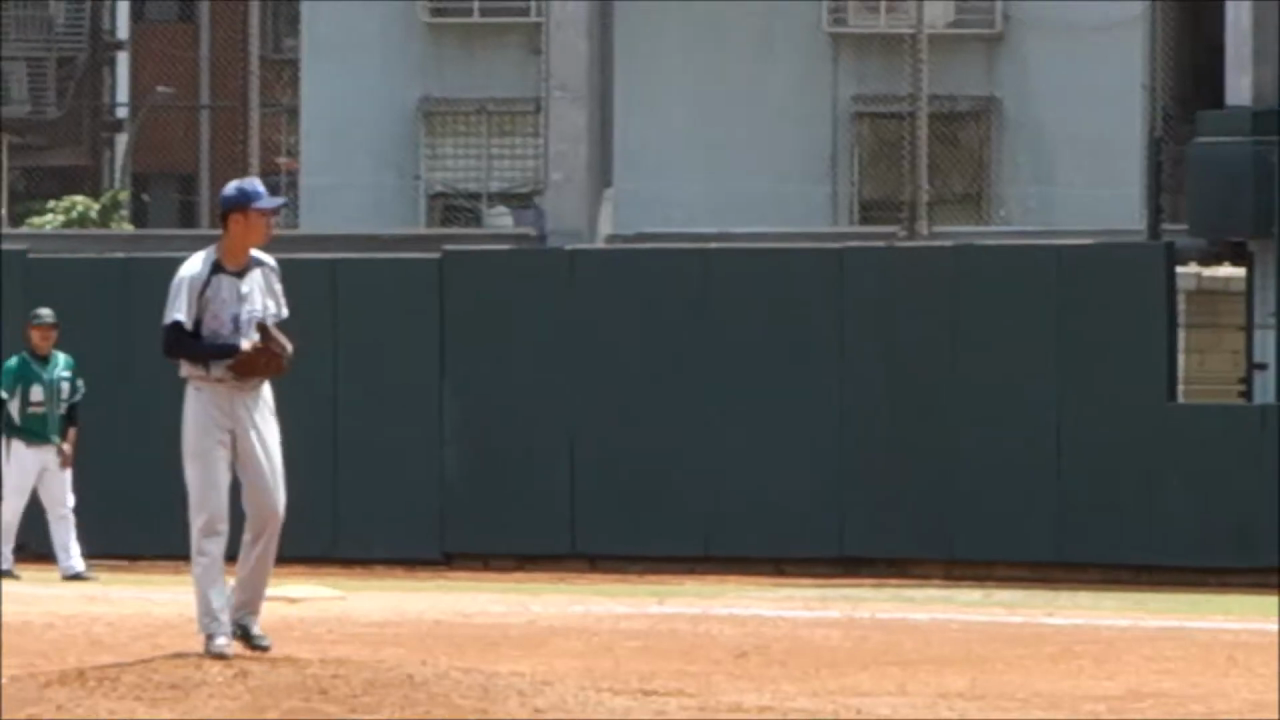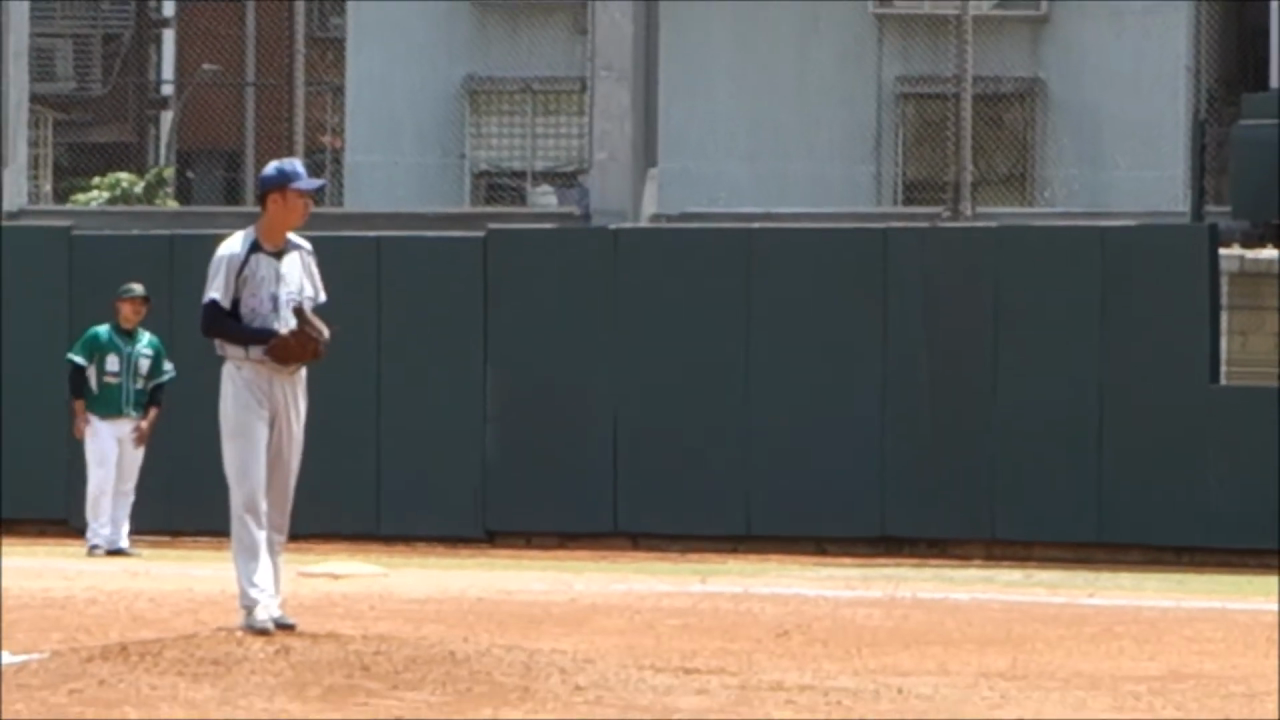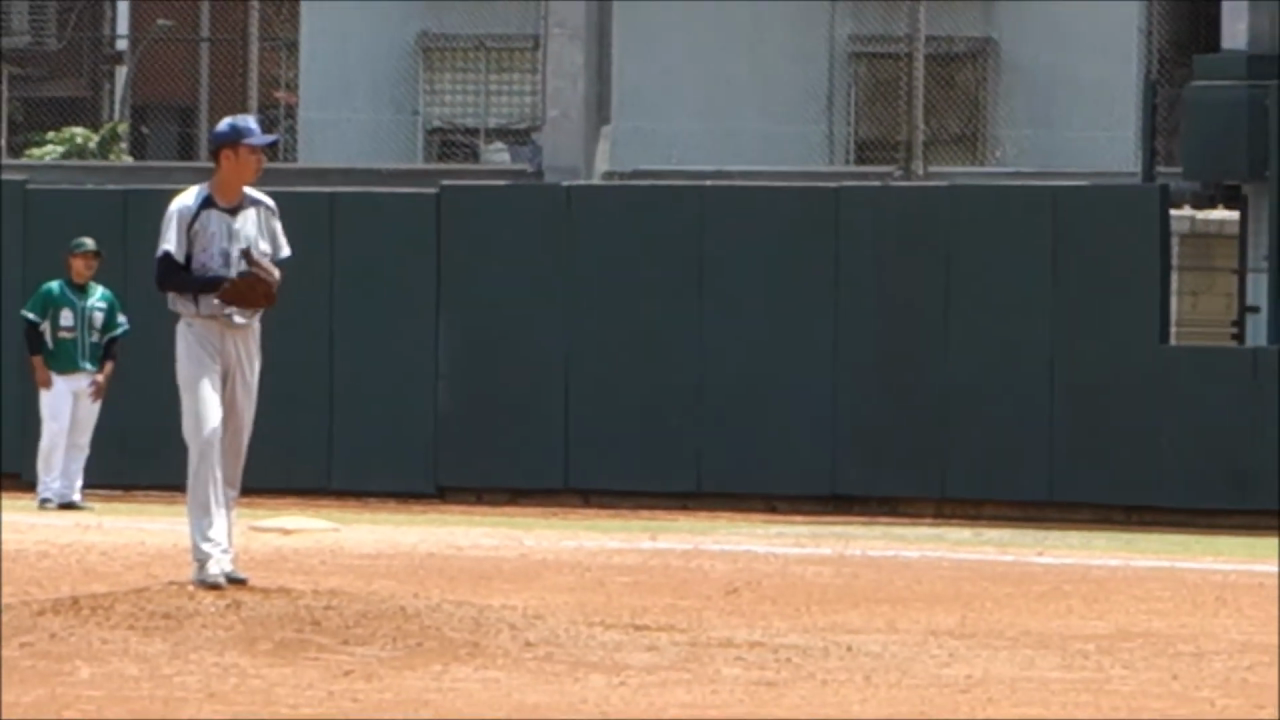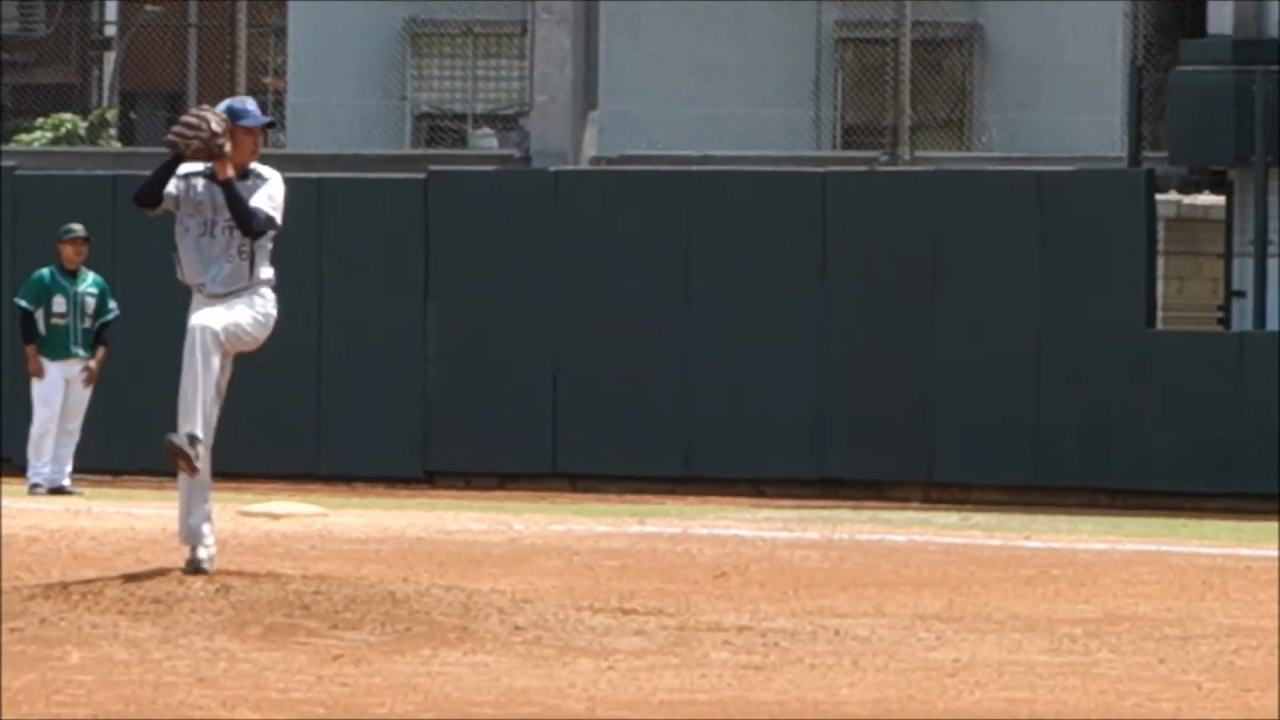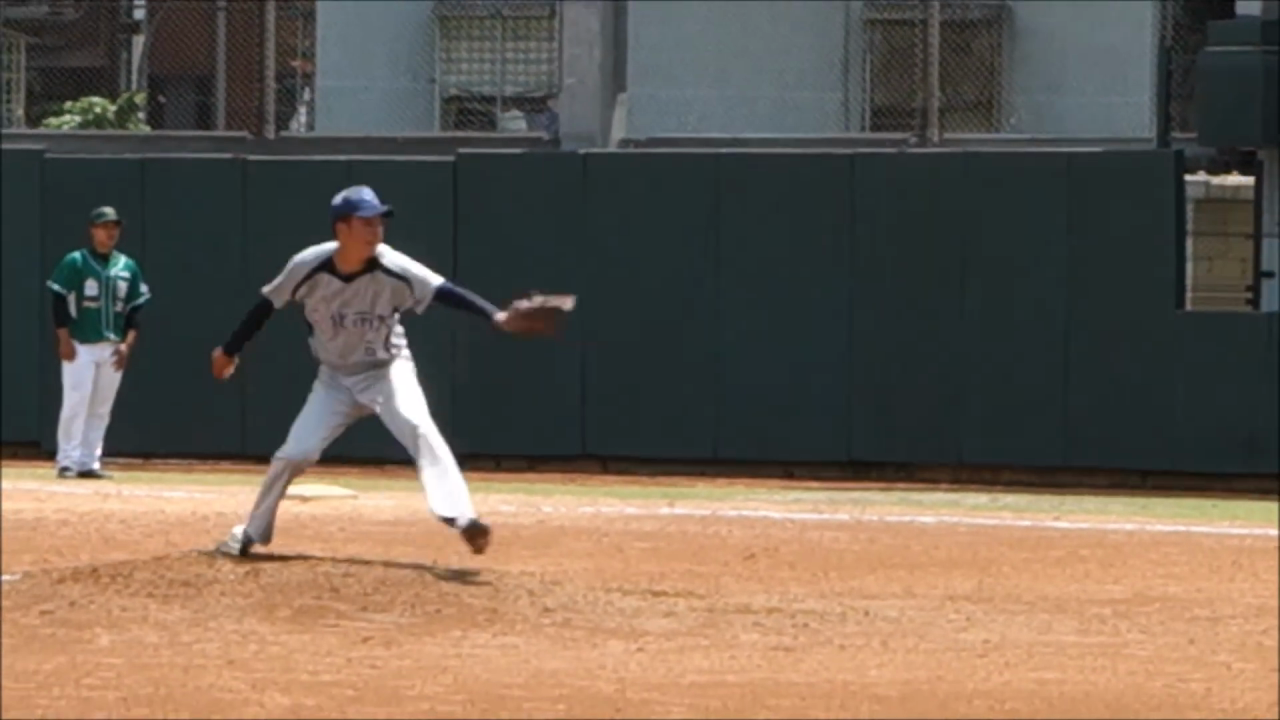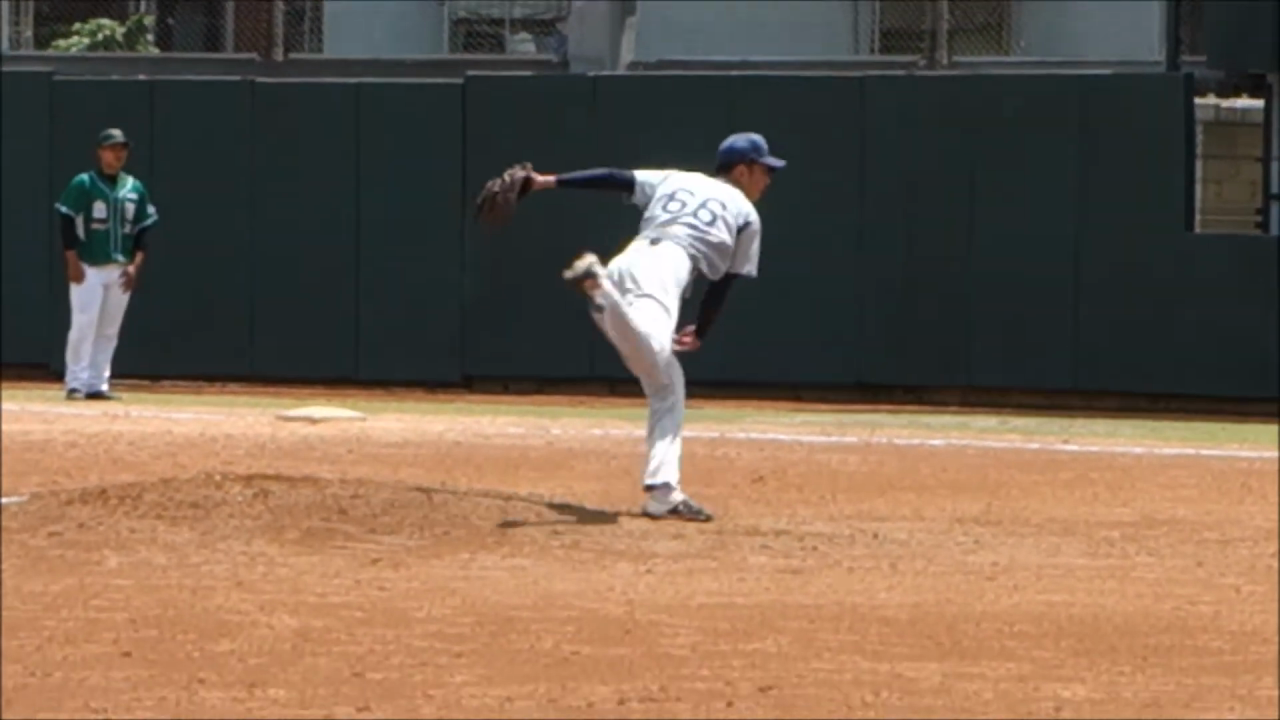
dt=0.7s
person 1, frame 1
left shoulder: (267, 268)
right shoulder: (195, 273)
right elbow: (173, 343)
right wrist: (232, 350)
left hip: (255, 396)
right hip: (208, 399)
left knee: (270, 507)
right knee: (209, 516)
left ankle: (244, 615)
right ankle: (214, 629)
person 1, frame 2
left shoulder: (303, 252)
right shoulder: (234, 253)
right elbow: (211, 323)
right wrist: (271, 336)
left hip: (292, 380)
right hip: (247, 378)
left knee: (281, 495)
right knee: (249, 493)
left ankle: (270, 600)
right ankle: (257, 603)
person 1, frame 3
left shoulder: (264, 209)
right shoulder: (187, 208)
right elbow: (165, 277)
right wrist: (221, 282)
left hip: (246, 336)
right hip: (201, 334)
left knee: (234, 449)
right knee: (205, 442)
left ankle: (221, 553)
right ankle: (208, 556)
person 1, frame 4
left shoulder: (267, 180)
right shoulder: (188, 178)
left elbow: (252, 226)
right elbow: (143, 199)
left wrist: (227, 176)
right wrist: (180, 154)
left hip: (252, 306)
right hip: (203, 312)
left knee: (203, 326)
right knee: (200, 423)
left ankle: (191, 443)
right ankle: (199, 542)
person 1, frame 5
left shoulder: (395, 269)
right shoulder: (308, 265)
left elbow: (450, 292)
right elbow: (269, 303)
left wrist: (497, 317)
right wrist: (231, 348)
left hip: (388, 370)
right hip: (337, 378)
left knee: (417, 425)
right knee: (294, 455)
left ankle: (459, 517)
right ankle: (252, 532)
person 1, frame 6
left shoulder: (674, 180)
right shoulder: (744, 214)
left elbow: (613, 178)
right elbow: (722, 284)
left wrist: (551, 182)
right wrist: (695, 331)
left hip: (621, 266)
right hip: (659, 269)
left knee: (666, 389)
right knee: (657, 371)
left ankle: (663, 492)
right ankle: (596, 280)
person 2, frame 1
left shoulder: (67, 365)
left elbow: (72, 407)
left wrist: (69, 442)
left hip: (56, 448)
left knee: (62, 507)
left ankle: (72, 565)
person 2, frame 2
left shoulder: (153, 344)
right shoulder: (97, 336)
left elbow: (158, 387)
right elbow: (77, 374)
left wrist: (148, 421)
right wrist: (80, 414)
left hip: (134, 424)
right hip: (99, 421)
left knee: (126, 485)
right knee: (101, 480)
left ankle: (117, 541)
right ankle: (96, 539)
person 2, frame 3
left shoulder: (106, 298)
right shoulder: (51, 292)
left elbow: (113, 340)
right elbow: (32, 329)
left wrist: (105, 374)
right wrist: (39, 368)
left hip: (90, 379)
right hip: (56, 376)
left knee: (81, 440)
right knee: (54, 435)
left ankle: (69, 494)
right ankle: (47, 493)
person 2, frame 4
left shoulder: (97, 283)
right shoulder: (42, 278)
left elbow: (104, 325)
right elbow: (26, 318)
left wrist: (97, 359)
right wrist: (32, 357)
left hip: (82, 364)
right hip: (49, 362)
left knee: (71, 425)
right knee: (45, 420)
left ankle: (59, 478)
right ankle: (38, 477)
person 2, frame 5
left shoulder: (128, 267)
right shoulder: (75, 262)
left elbow: (135, 309)
right elbow: (59, 302)
left wrist: (128, 343)
right wrist: (64, 340)
left hip: (113, 348)
right hip: (80, 345)
left knee: (101, 409)
right knee: (75, 404)
left ankle: (89, 462)
right ankle: (67, 461)
person 2, frame 6
left shoulder: (136, 188)
right shoulder: (82, 183)
left elbow: (143, 230)
right elbow: (67, 224)
left wrist: (135, 265)
right wrist: (72, 262)
left hip: (121, 270)
right hip: (88, 267)
left knee: (109, 331)
right knee: (83, 326)
left ankle: (97, 384)
right ankle: (76, 383)
